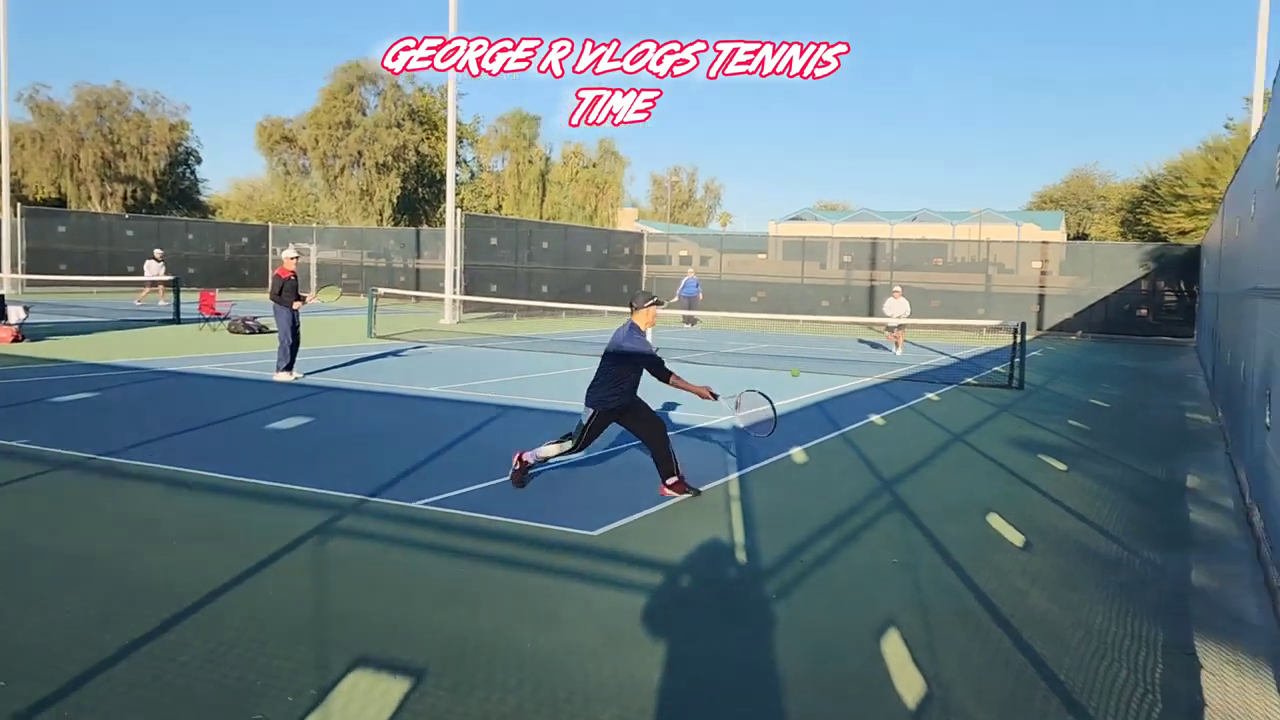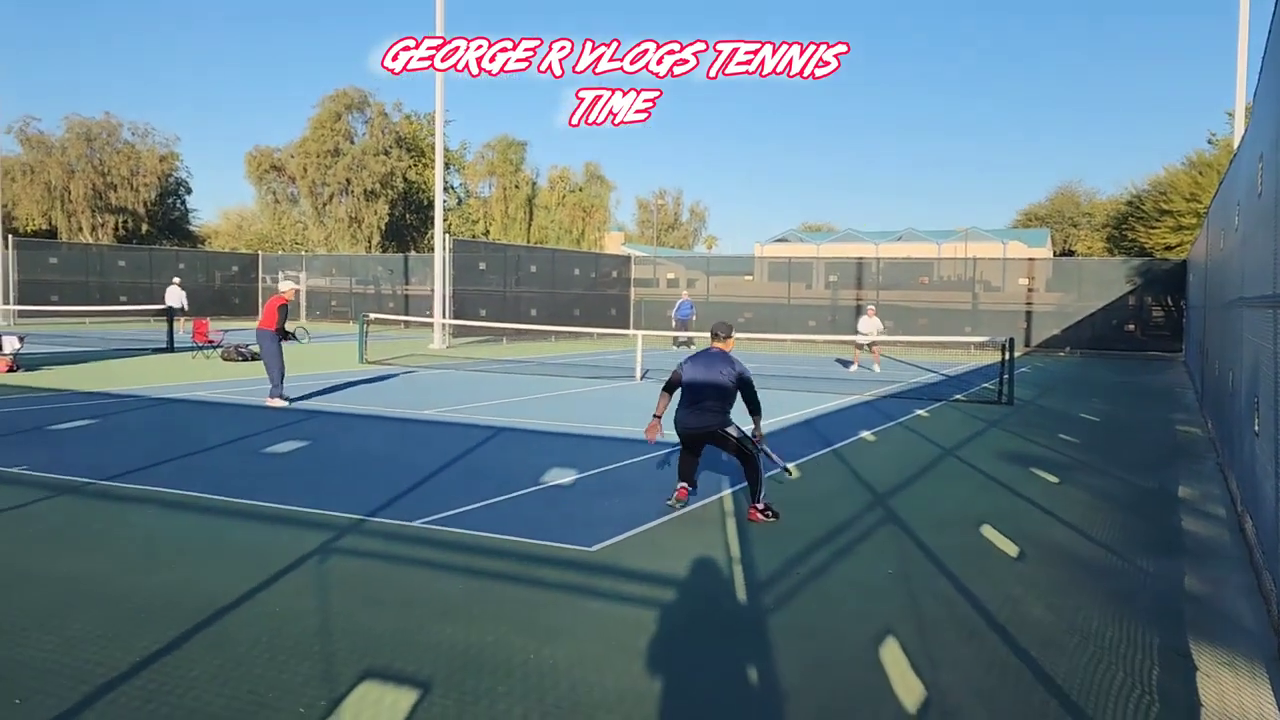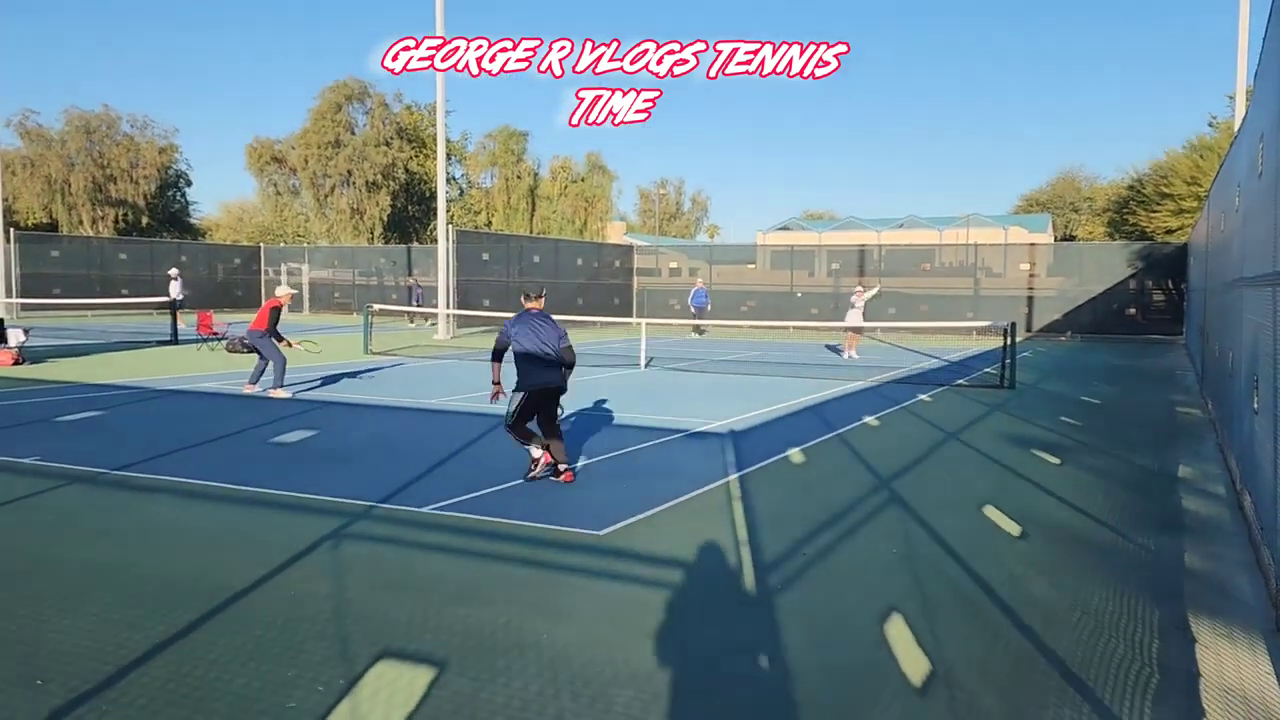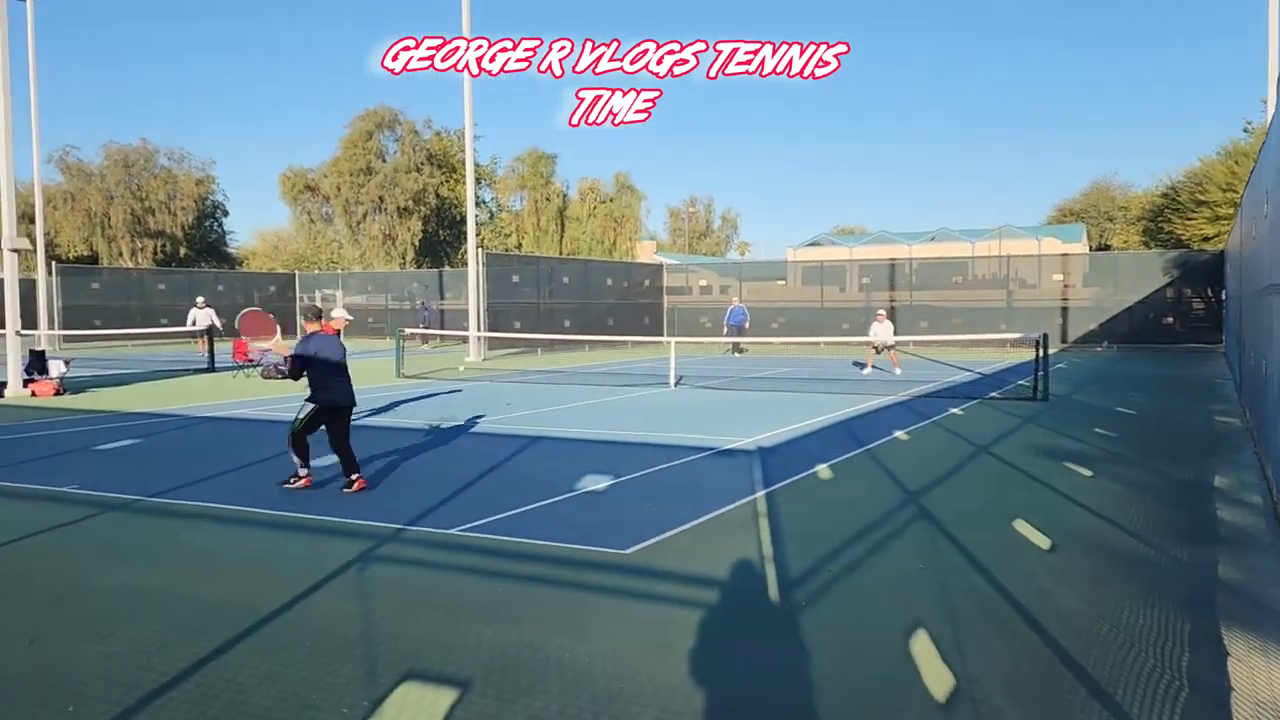
dt=0.7s
person 1, frame 1
left shoulder: (629, 332)
right shoulder: (634, 340)
right elbow: (662, 373)
right wrist: (695, 389)
left hip: (624, 399)
right hip: (602, 402)
left knee: (656, 429)
right knee: (575, 443)
left ankle: (671, 483)
right ankle: (524, 460)
person 1, frame 2
left shoulder: (690, 360)
right shoulder: (736, 367)
left elbow: (668, 389)
right elbow: (752, 401)
left wrist: (657, 418)
right wrist: (757, 428)
left hip: (684, 424)
right hip: (715, 423)
left knee: (689, 452)
right knee: (750, 455)
left ankle: (683, 489)
right ankle: (757, 507)
person 1, frame 3
left shoulder: (513, 323)
right shoulder: (554, 324)
left elbow: (497, 353)
right elbow: (570, 359)
left wrist: (496, 383)
right wrist: (561, 382)
left hip: (530, 384)
right hip: (554, 383)
left knee: (513, 423)
right knee: (549, 425)
left ankle: (539, 452)
right ankle: (563, 469)
person 1, frame 4
left shoulder: (305, 344)
right shoulder: (336, 341)
left elbow: (294, 375)
left wrist: (289, 359)
left hip: (324, 399)
right hip: (346, 398)
left knee: (297, 435)
right knee: (339, 441)
left ankle: (303, 474)
right ankle: (355, 478)
